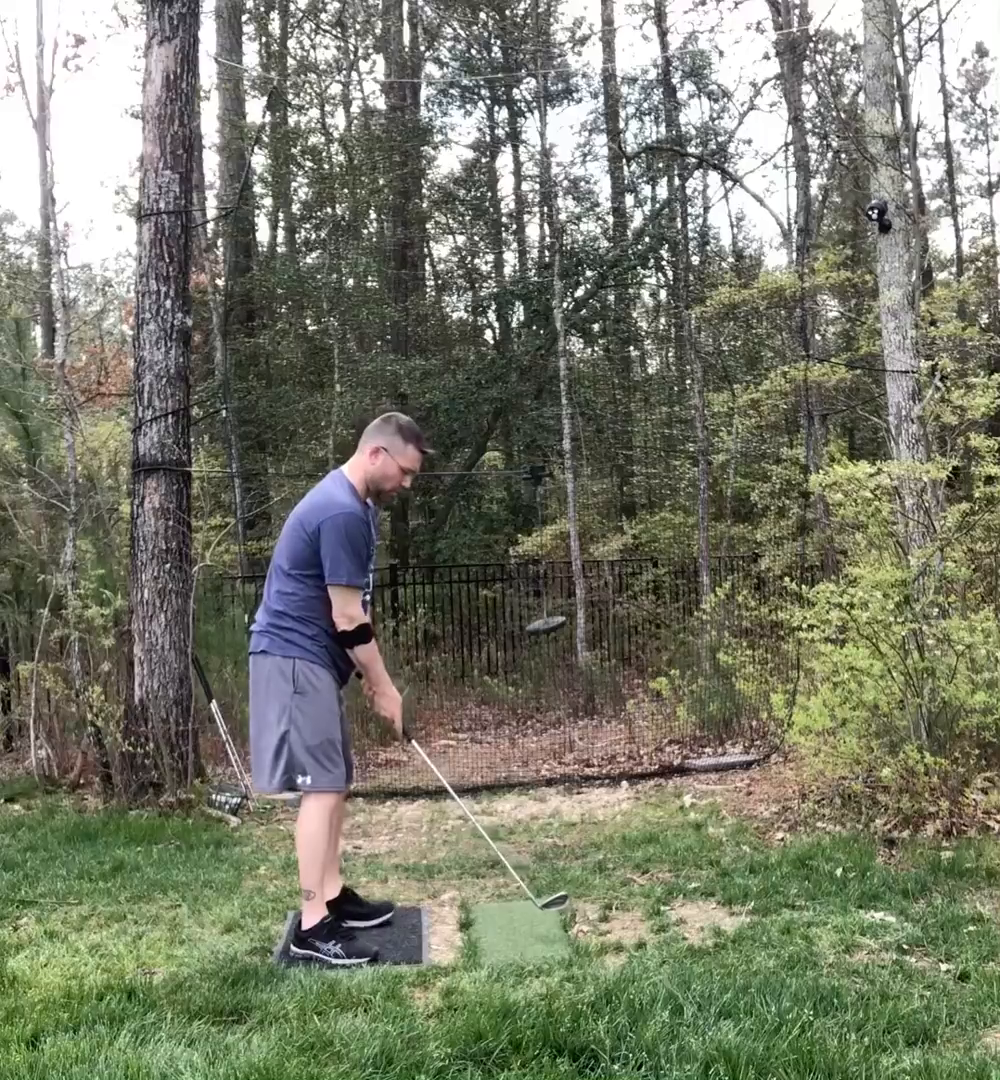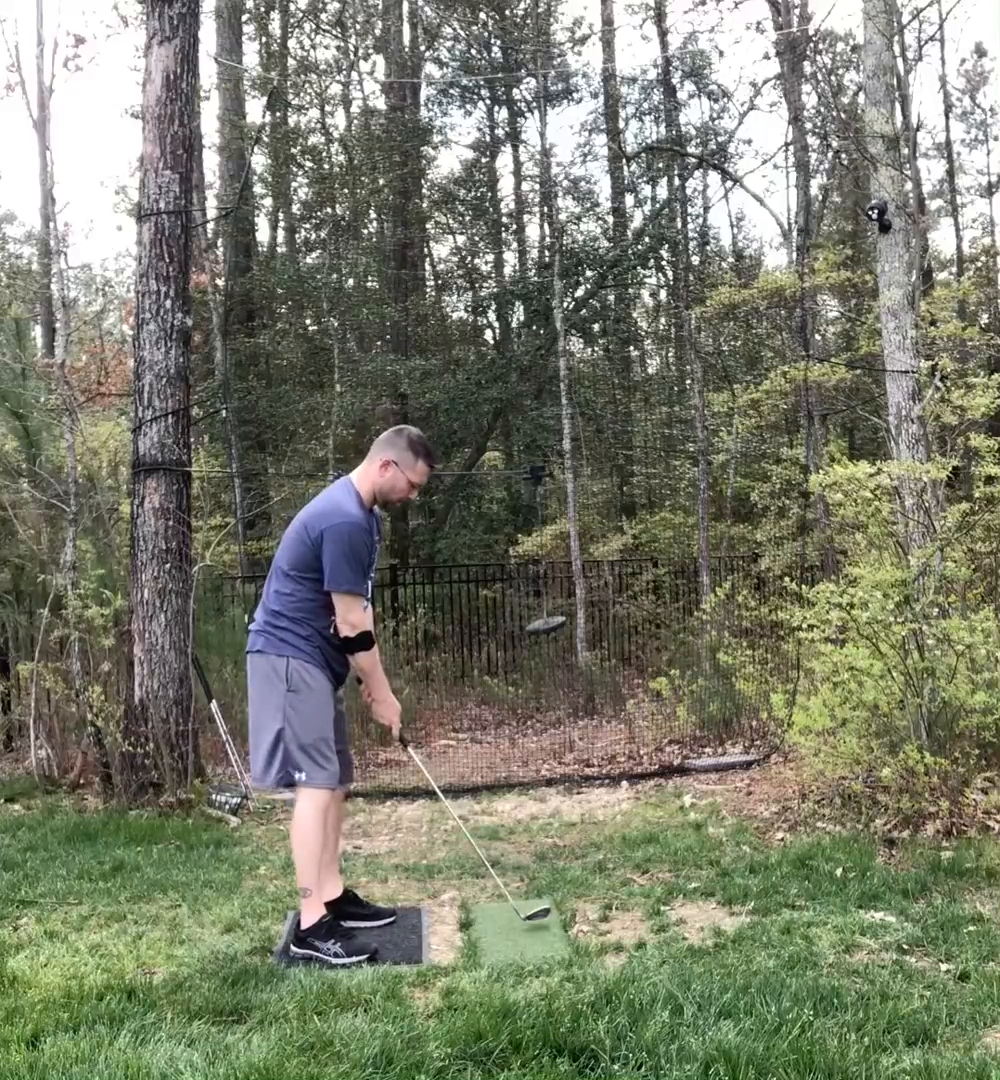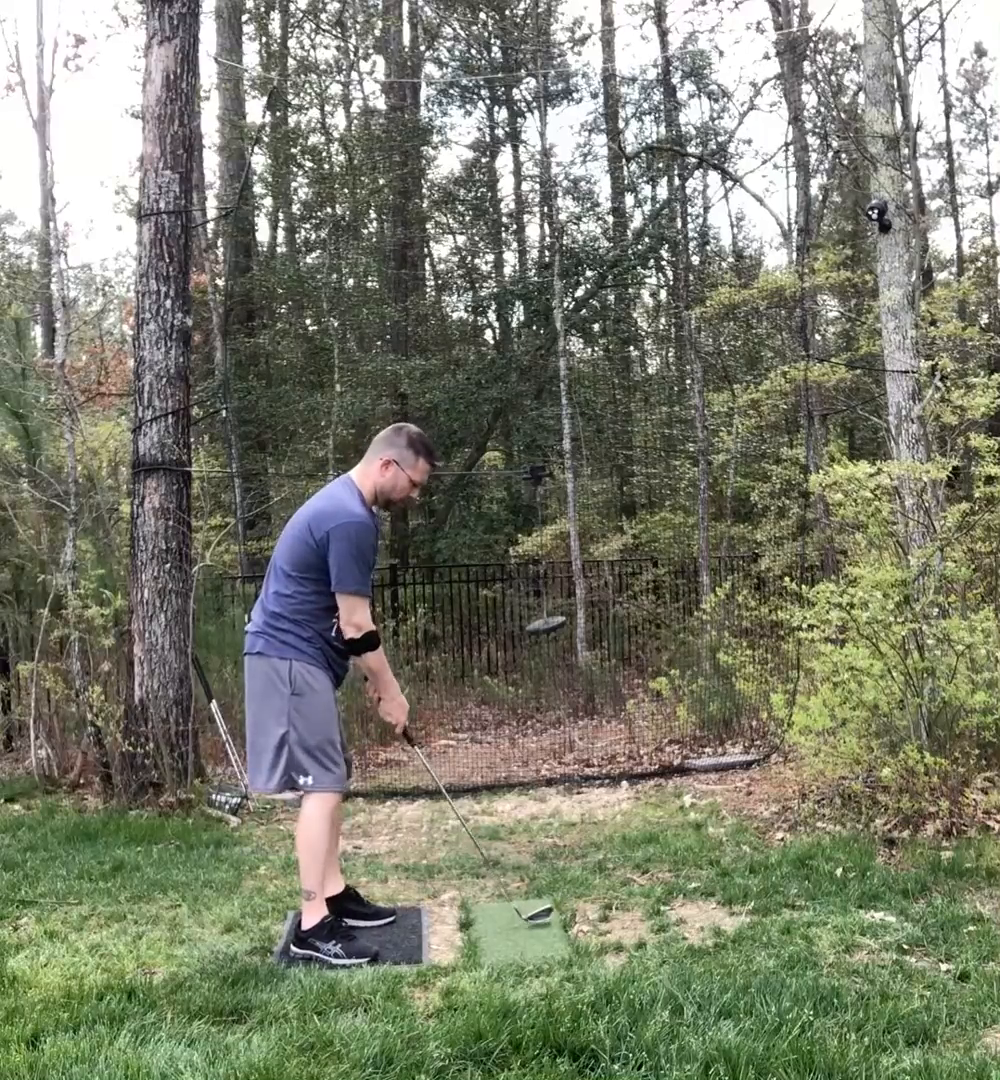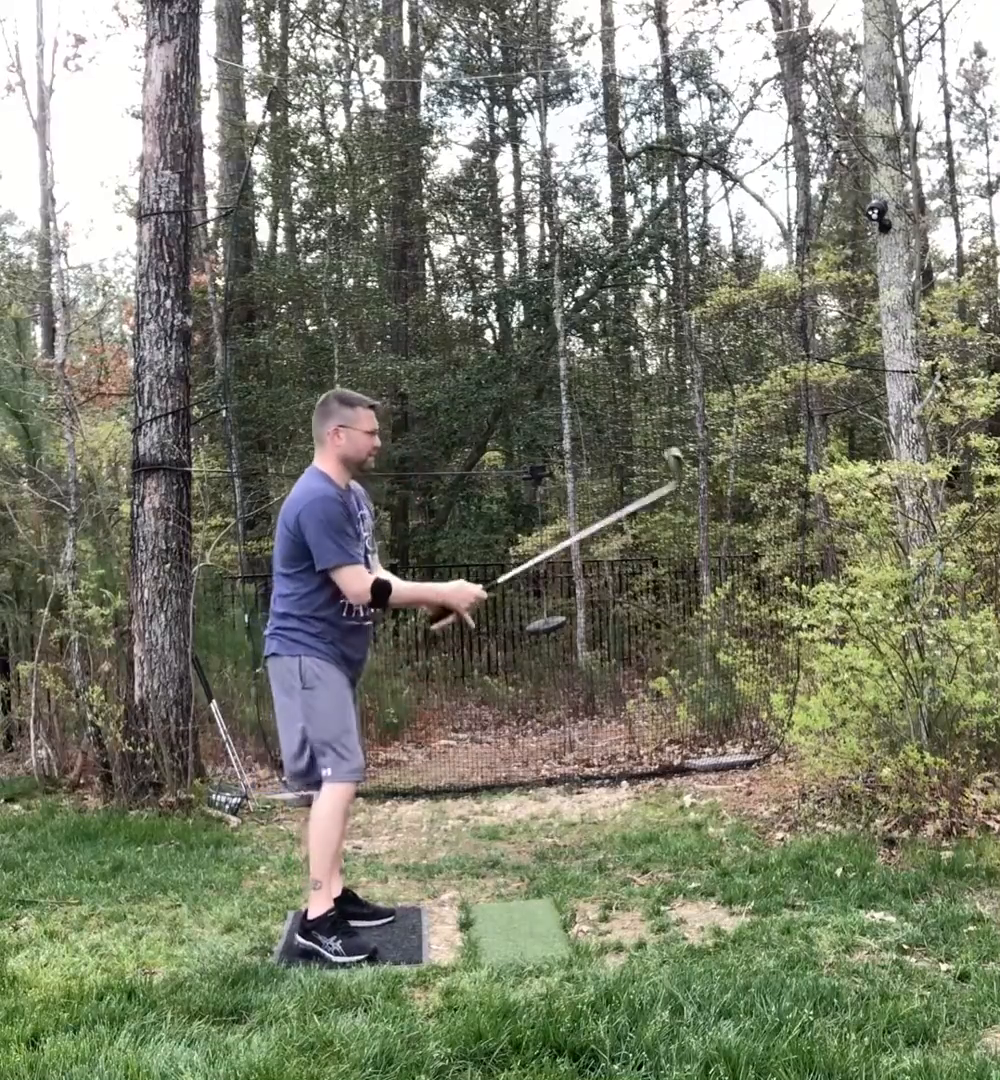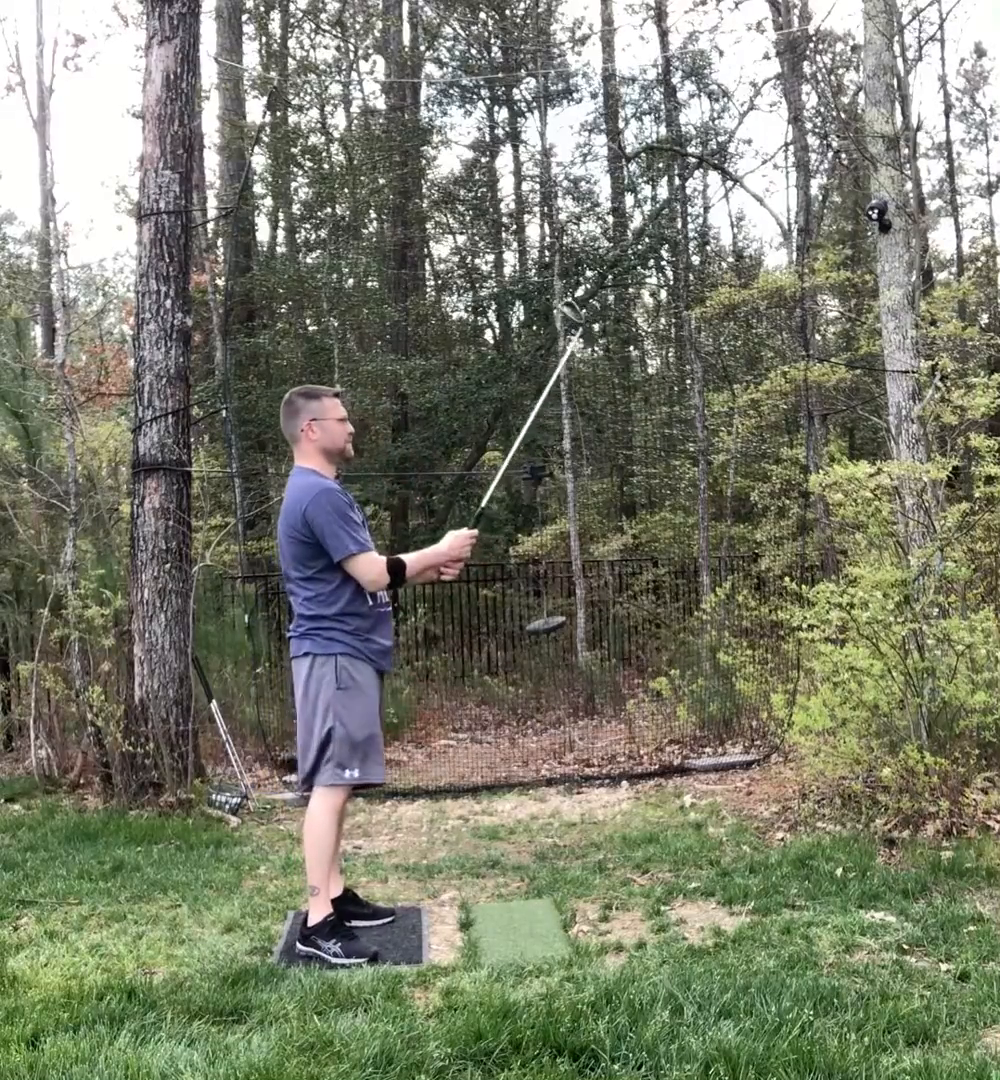
dt=0.5s
person 1, frame 1
left shoulder: (357, 505)
right shoulder: (341, 512)
left elbow: (358, 606)
right elbow: (346, 618)
left wrist: (377, 676)
right wrist: (382, 687)
left hip: (315, 660)
right hip: (296, 660)
left knee: (334, 784)
right knee: (321, 787)
left ankle: (333, 895)
right ankle: (313, 926)
person 1, frame 2
left shoulder: (357, 509)
right shoulder: (345, 521)
left elbow: (358, 609)
right elbow: (351, 623)
left wrist: (370, 681)
right wrist: (382, 693)
left hip: (312, 659)
right hip: (291, 658)
left knee: (334, 781)
right knee: (315, 783)
left ankle: (333, 896)
right ankle: (312, 924)
person 1, frame 3
left shoulder: (348, 502)
right shoulder: (351, 520)
left elbow: (351, 616)
right elbow: (355, 624)
left wrist: (376, 678)
right wrist: (390, 691)
left hip: (303, 657)
right hip: (291, 659)
left knee: (331, 781)
right knee: (321, 786)
left ankle: (334, 892)
right ankle: (314, 925)
person 1, frame 4
left shoulder: (353, 496)
right shoulder: (318, 501)
left elbow: (369, 574)
right elbow: (359, 589)
left wrist: (435, 597)
right wrist: (442, 592)
left hip: (333, 657)
right hip: (307, 656)
left knee: (336, 779)
right knee: (339, 777)
left ankle: (333, 893)
right ankle: (318, 917)
person 1, frame 5
left shoulder: (323, 491)
right shoulder: (318, 494)
left elbow: (365, 572)
right elbow: (373, 575)
left wrist: (429, 568)
right wrist: (440, 551)
left hip: (345, 654)
right hip: (335, 654)
left knee: (337, 783)
right knee: (332, 783)
left ankle: (335, 894)
right ankle: (318, 922)
